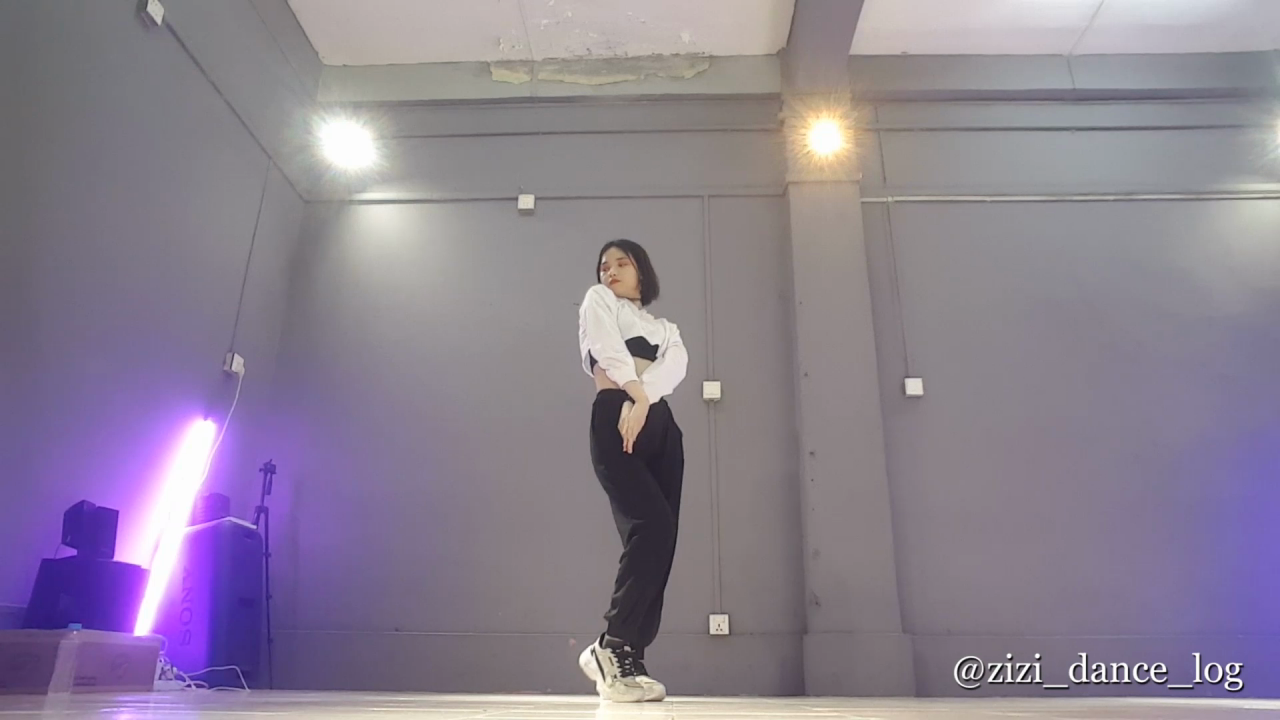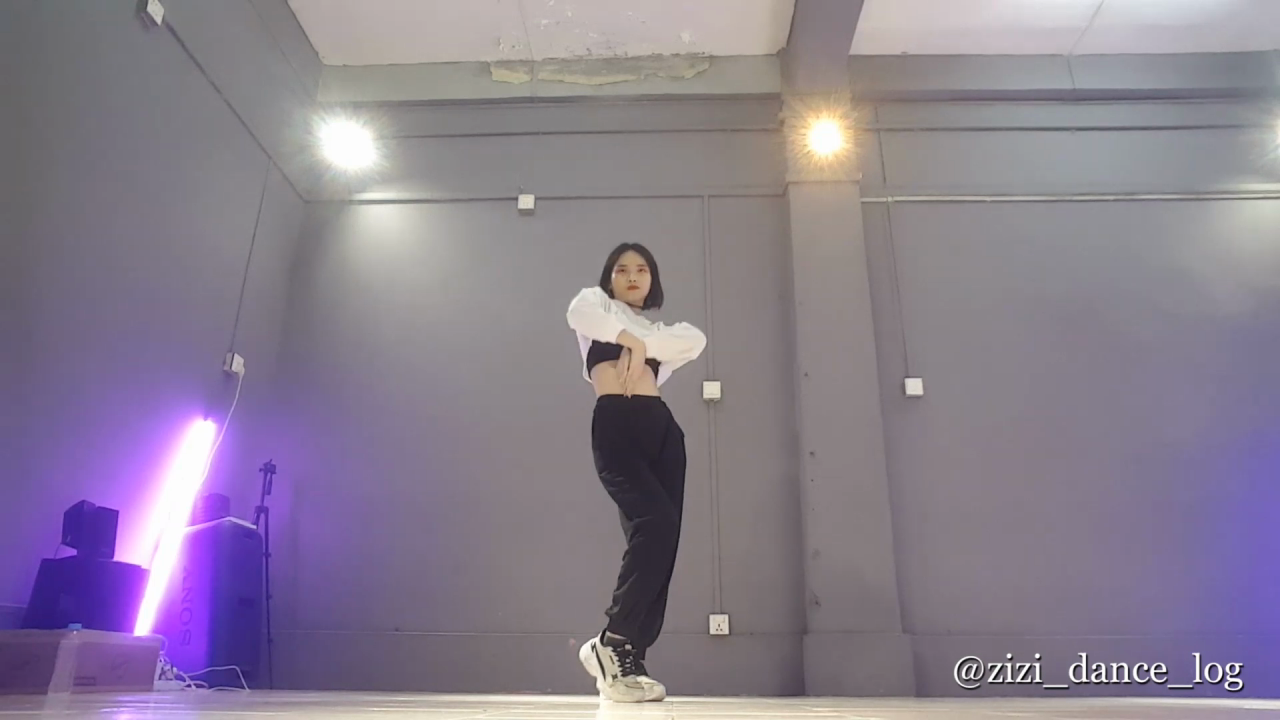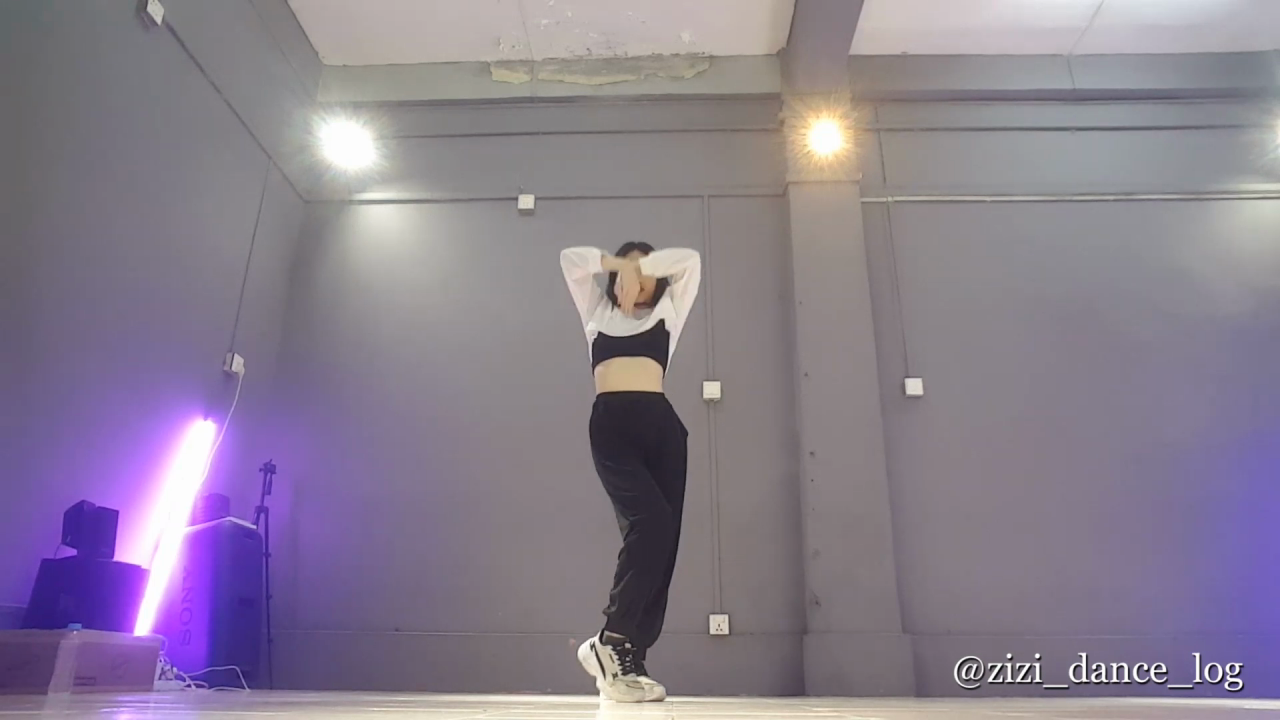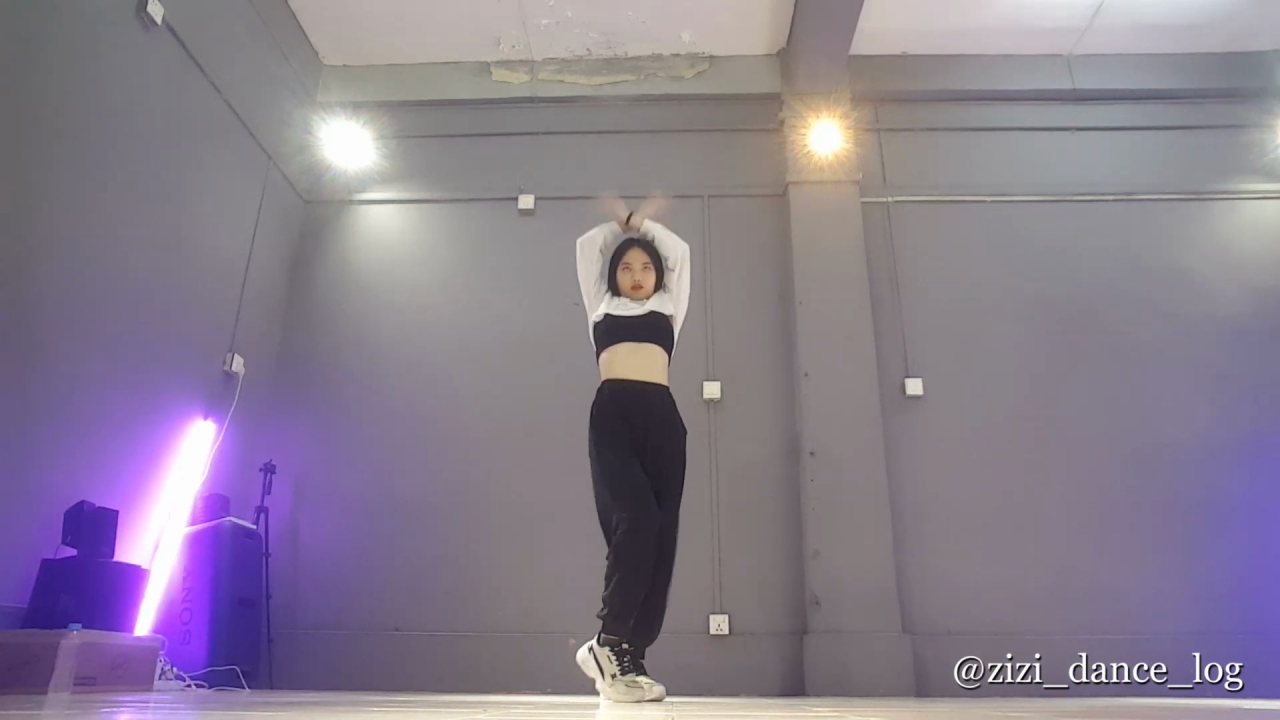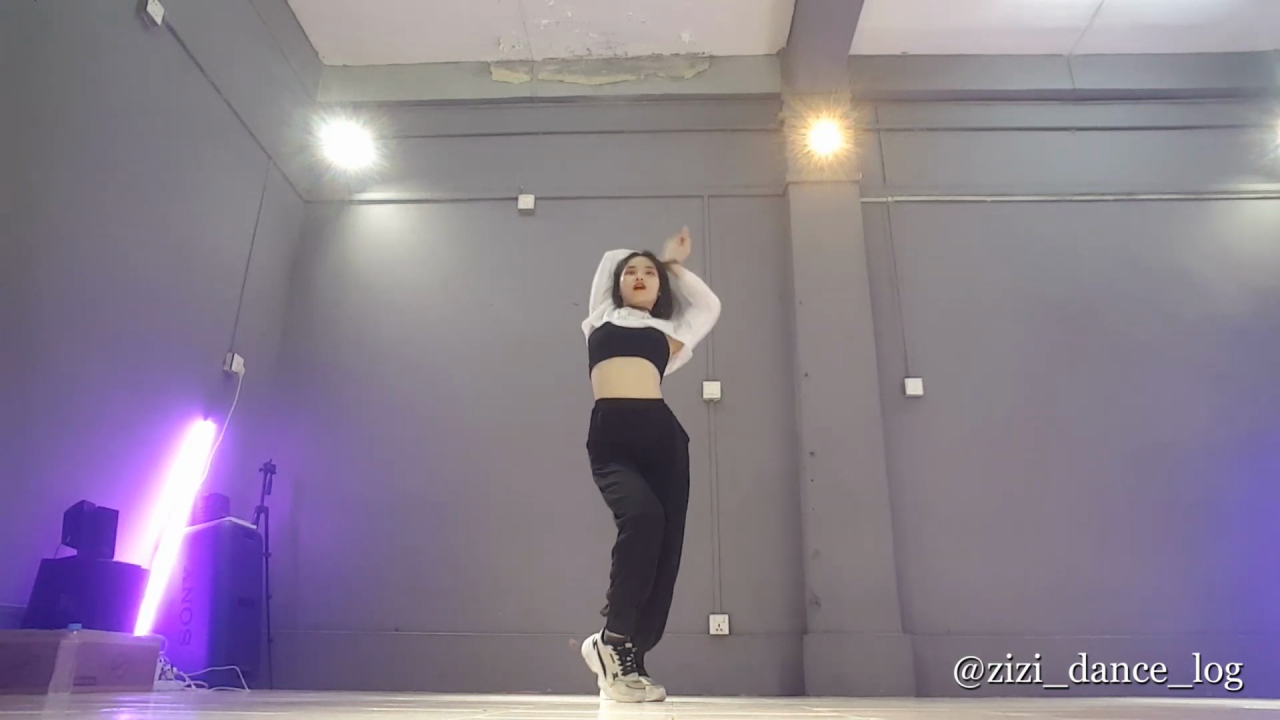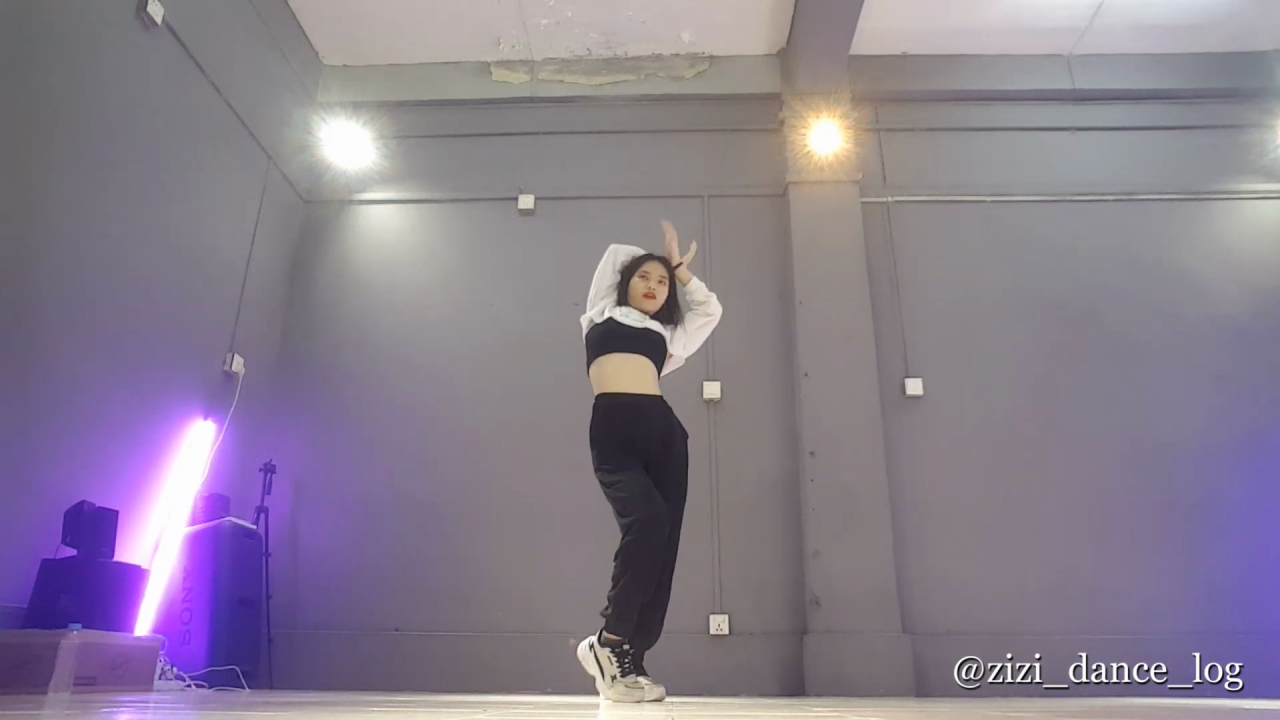
dt=0.7s
person 1, frame 1
left shoulder: (664, 328)
right shoulder: (599, 300)
left elbow: (674, 366)
right elbow: (605, 344)
left wrist: (642, 398)
right wrist: (634, 395)
left hip: (660, 425)
right hip: (616, 421)
left knee: (661, 536)
right knee: (651, 526)
left ankle: (628, 660)
right ankle: (611, 645)
person 1, frame 2
left shoulder: (660, 329)
right shoulder: (599, 304)
left elbow: (695, 340)
right elbow: (579, 313)
left wrist: (644, 344)
right wrist: (628, 335)
left hip: (661, 427)
right hip: (615, 425)
left knee: (663, 537)
right knee: (655, 524)
left ankle: (629, 658)
right ankle: (612, 642)
person 1, frame 3
left shoulder: (667, 314)
right shoulder: (599, 312)
left elbow: (690, 262)
right elbow: (571, 261)
left wrist: (643, 261)
right wrist: (615, 260)
left hip: (661, 425)
right hip: (612, 426)
left knee: (664, 536)
right knee: (650, 523)
left ankle: (631, 658)
right ankle: (611, 641)
person 1, frame 4
left shoulder: (669, 307)
right shoulder: (602, 305)
left elbow: (678, 250)
right elbow: (588, 245)
left wrist: (639, 221)
right wrist: (625, 225)
left hip: (662, 418)
right hip: (613, 415)
left knee: (661, 534)
right knee: (635, 521)
left ankle: (627, 655)
right ankle: (611, 643)
person 1, frame 5
left shoulder: (667, 331)
right shoulder: (602, 315)
left elbow: (709, 303)
right elbow: (607, 258)
left wrist: (672, 265)
right wrist: (648, 258)
left hip: (662, 435)
right hip: (611, 436)
left knee: (667, 542)
right knee: (642, 519)
left ankle: (630, 657)
right ankle: (613, 640)
person 1, frame 6
left shoulder: (667, 334)
right shoulder: (601, 311)
left elbow: (710, 309)
right elbow: (614, 253)
left wrist: (678, 267)
right wrist: (651, 258)
left hip: (663, 431)
right hip: (613, 433)
left knee: (663, 539)
right knee: (647, 522)
left ankle: (629, 657)
right ankle: (610, 643)
